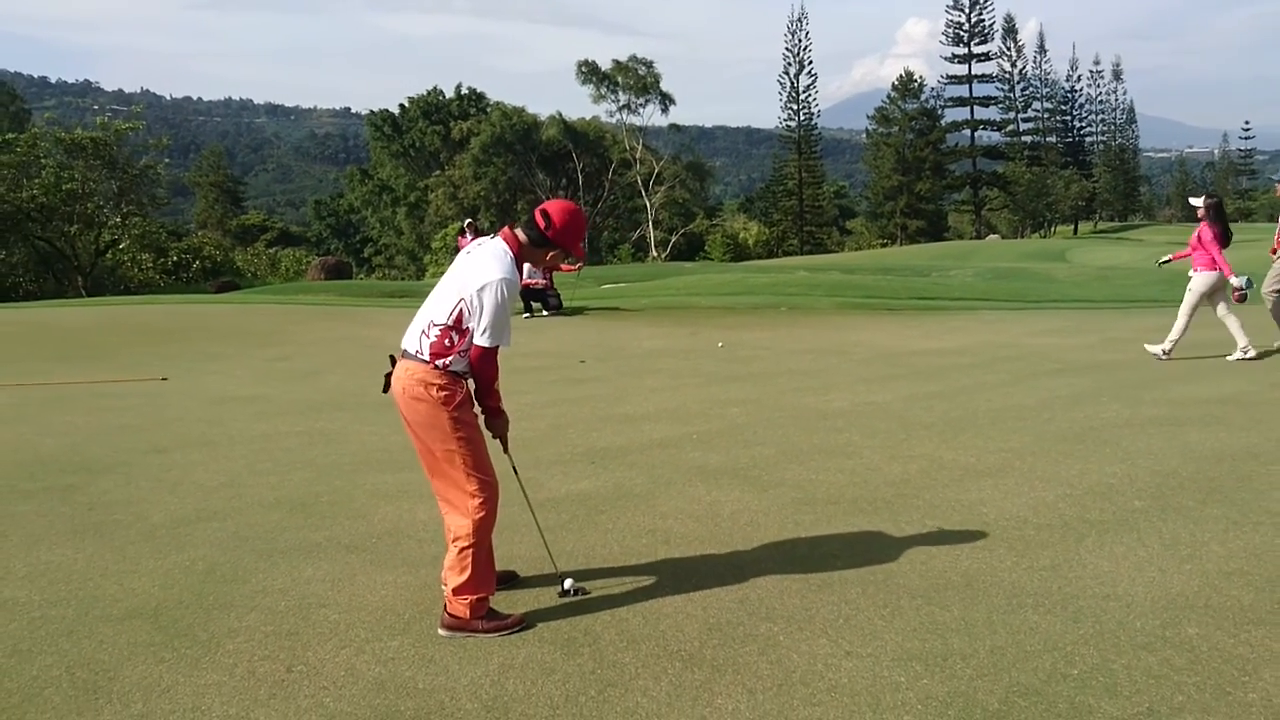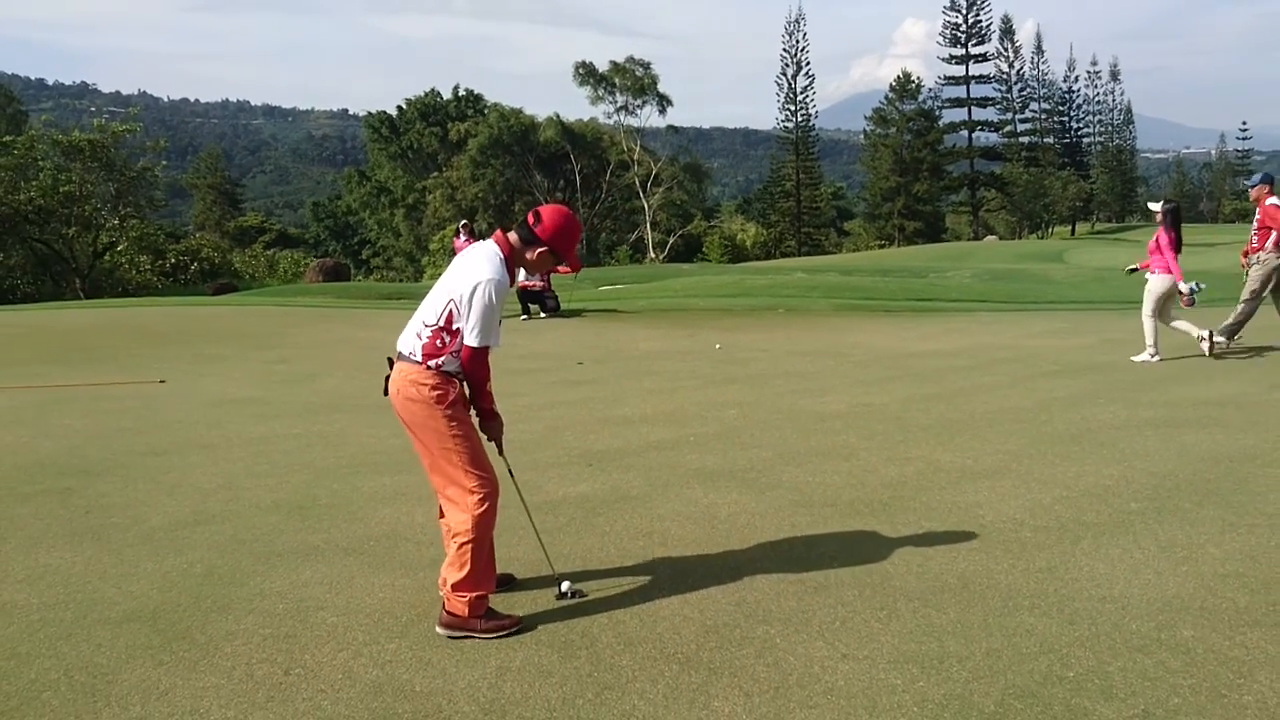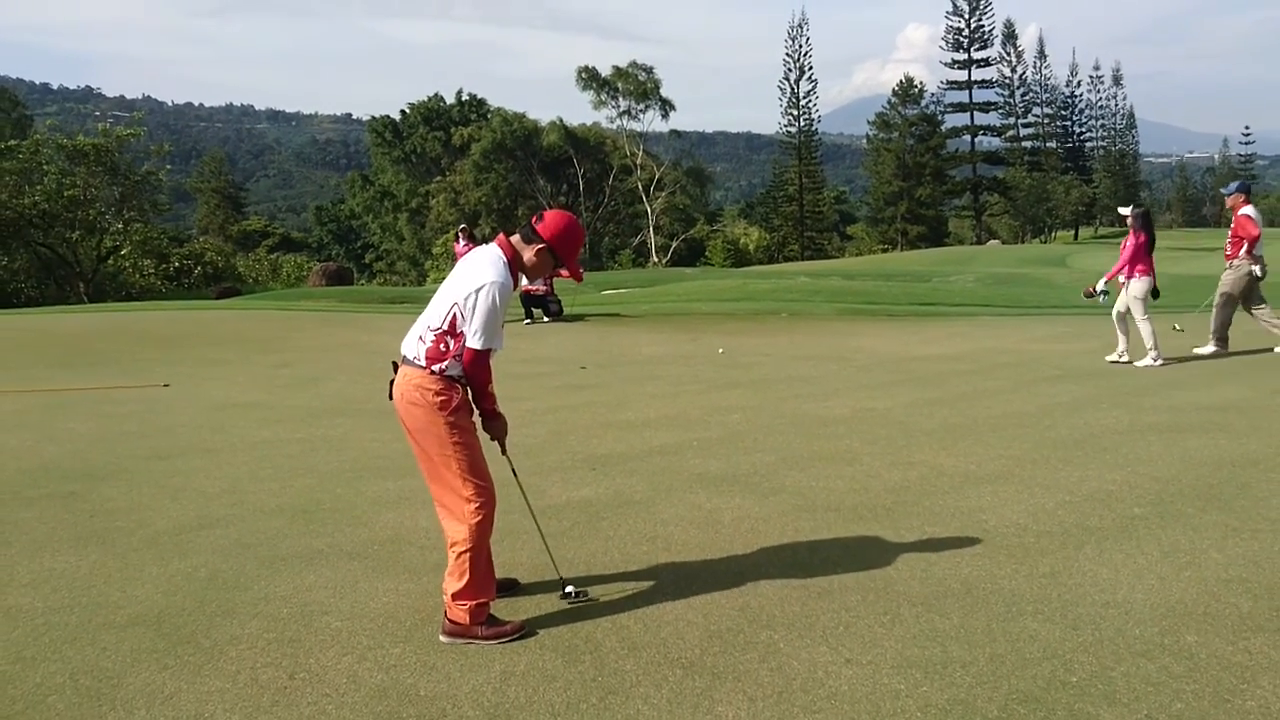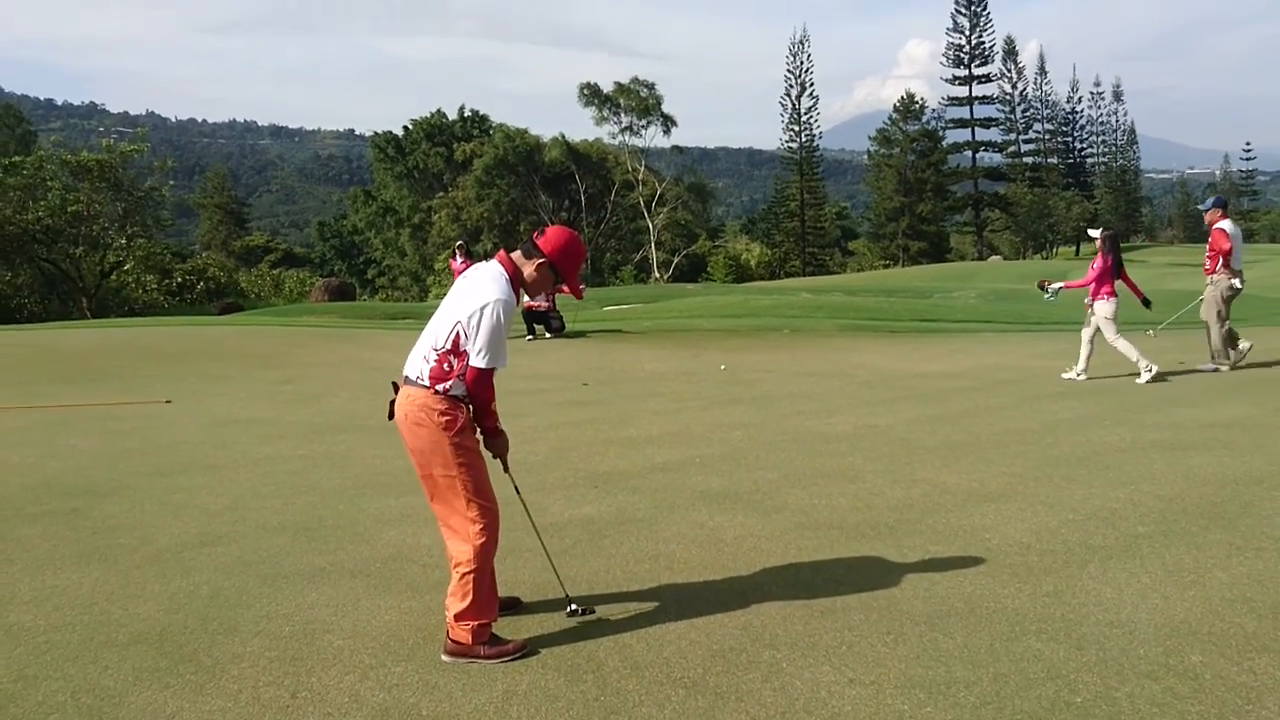
dt=0.2s
person 1, frame 1
left shoulder: (486, 246)
right shoulder: (501, 277)
right elbow: (482, 356)
left wrist: (487, 406)
right wrist: (494, 411)
left hip: (417, 372)
right hip: (434, 384)
left knee: (458, 486)
right knee: (475, 493)
left ankle: (464, 571)
right ankle: (465, 609)
person 1, frame 2
left shoulder: (483, 251)
right shoulder: (492, 278)
right elbow: (473, 357)
left wrist: (481, 409)
right wrist: (488, 413)
left hip: (418, 375)
right hip: (428, 385)
left knee: (459, 485)
right knee: (476, 490)
left ankle: (466, 571)
right ankle: (463, 608)
person 1, frame 3
left shoulder: (485, 254)
right shoulder: (495, 280)
right elbow: (474, 359)
left wrist: (484, 409)
right wrist: (490, 413)
left hip: (422, 379)
right hip: (432, 389)
left knee: (459, 492)
right knee: (473, 499)
left ankle: (470, 577)
right ankle: (465, 615)
person 1, frame 4
left shoulder: (484, 271)
right shoulder: (498, 298)
right elbow: (478, 377)
left wrist: (485, 427)
right wrist: (492, 430)
left hip: (421, 398)
right hip: (435, 409)
left knee: (464, 513)
right knee: (476, 519)
left ankle: (476, 596)
right ankle: (467, 634)
